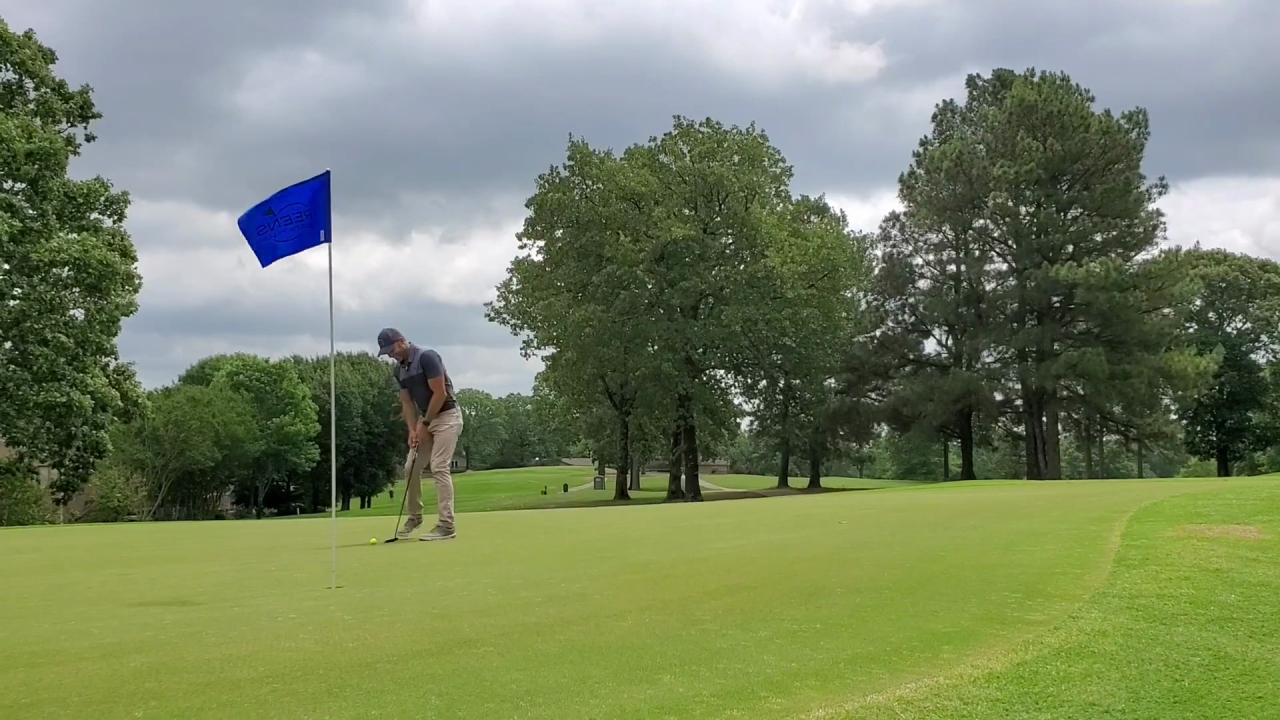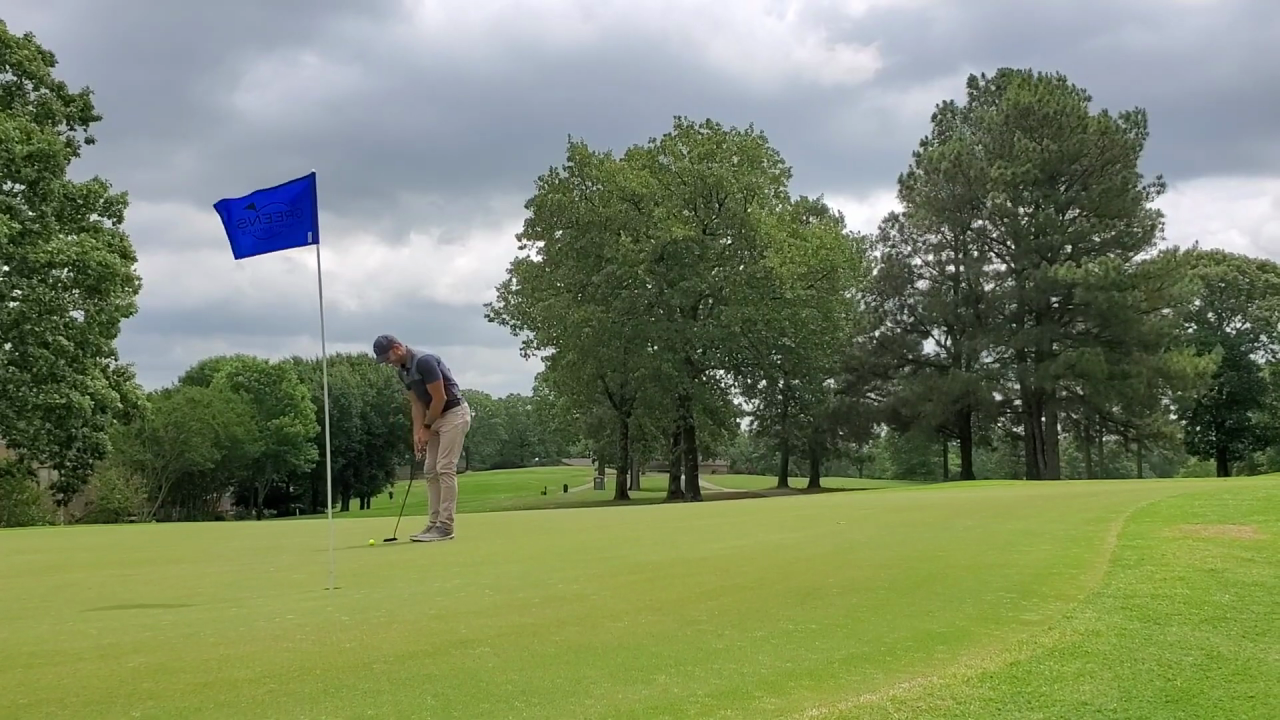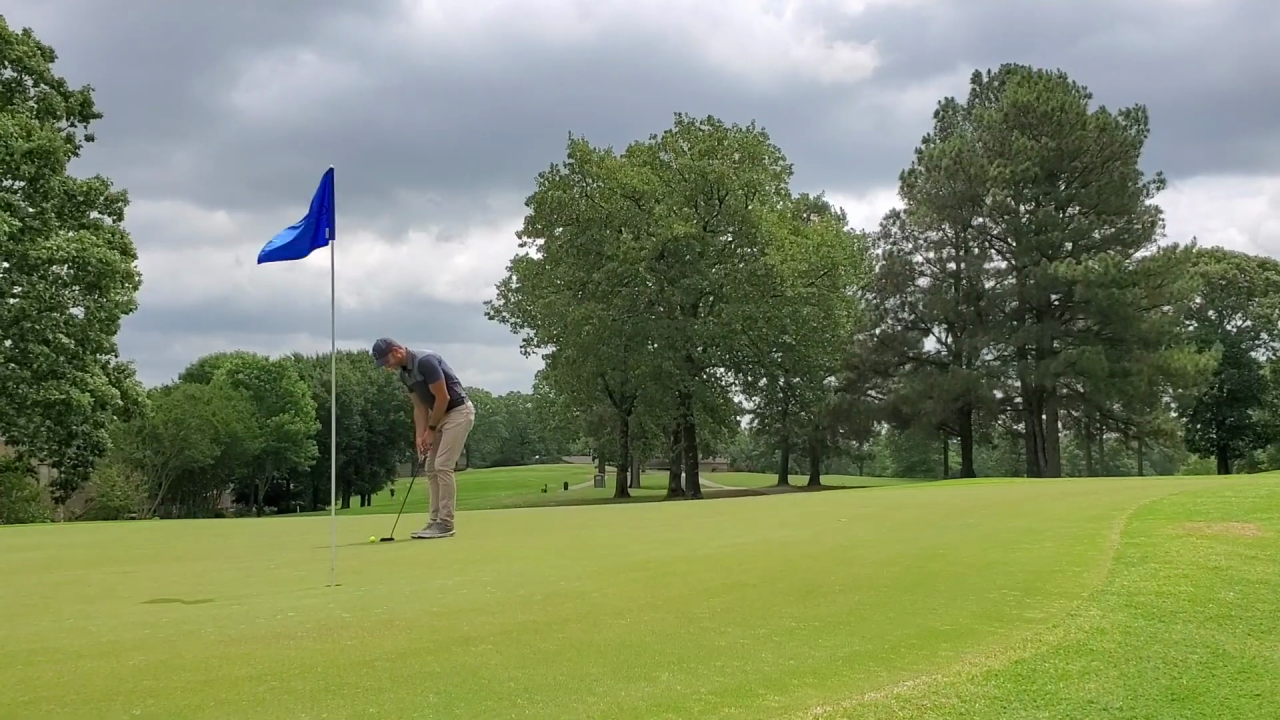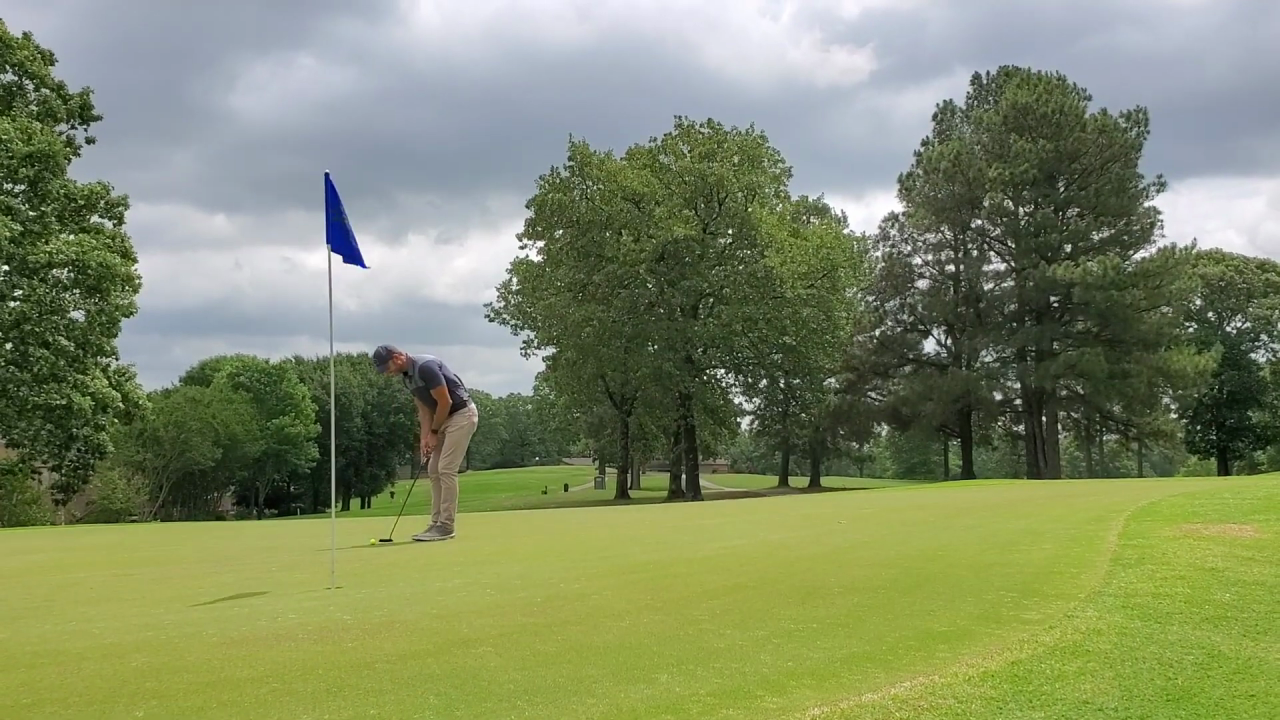
dt=0.4s
person 1, frame 1
left shoulder: (427, 357)
right shoulder: (399, 369)
left elbow: (440, 394)
right elbow: (408, 403)
left wrist: (424, 424)
right wrist: (412, 430)
left hip: (447, 417)
right hip: (427, 419)
left knee: (439, 467)
right knee: (412, 469)
left ankle: (447, 525)
right ankle: (414, 517)
person 1, frame 2
left shoulder: (424, 361)
right shoulder: (403, 371)
left elbow: (440, 398)
right elbow: (417, 404)
left wrist: (426, 428)
right wrist: (417, 433)
left hip: (454, 414)
right hip: (437, 417)
left knee: (445, 468)
right knee: (431, 471)
left ankle: (446, 526)
right ankle: (435, 523)
person 1, frame 3
left shoulder: (425, 361)
right shoulder: (404, 373)
left elbow: (443, 397)
right elbow: (420, 406)
left wrist: (431, 429)
right wrist: (419, 435)
left hip: (458, 412)
right hip: (442, 415)
left knee: (443, 466)
right knee: (432, 468)
left ankle: (446, 523)
right ankle: (435, 521)
person 1, frame 4
left shoulder: (425, 366)
right shoulder: (407, 377)
left elbow: (445, 402)
right elbow: (424, 409)
left wrist: (433, 433)
right wrist: (424, 438)
left hip: (461, 415)
right hip: (446, 418)
left knee: (447, 469)
right knee: (435, 471)
left ankle: (446, 526)
right ankle: (437, 523)
